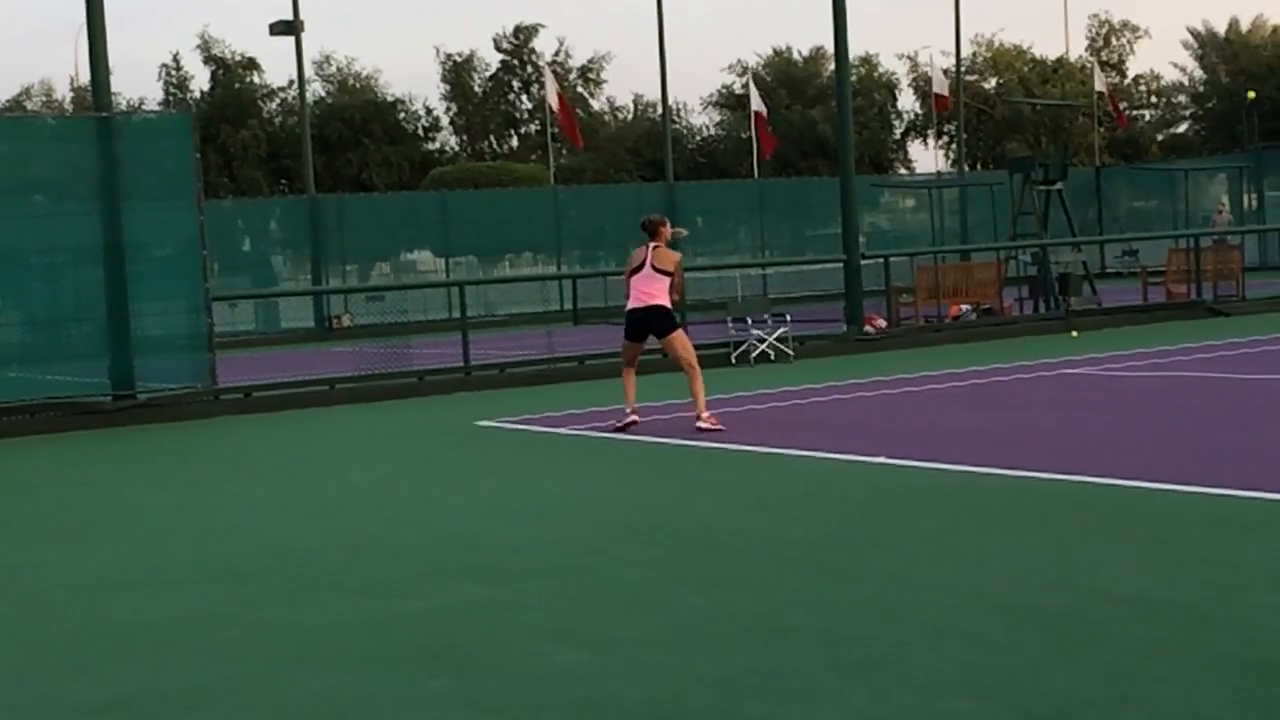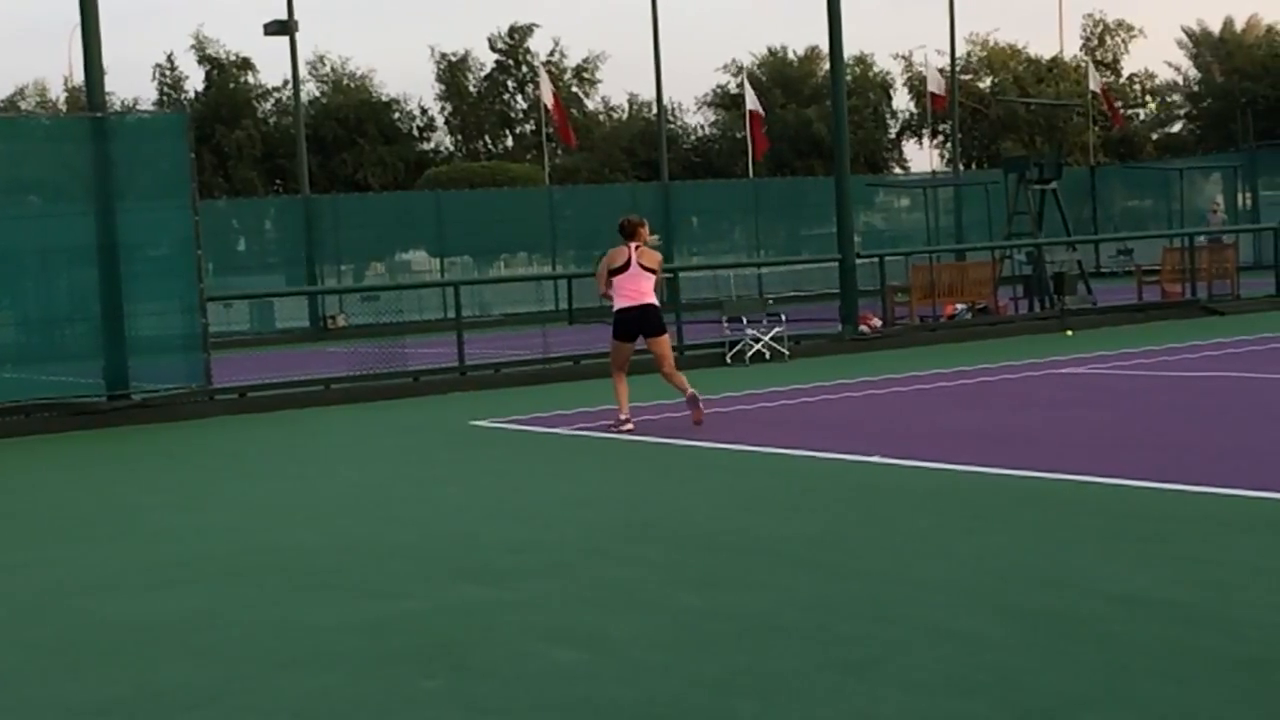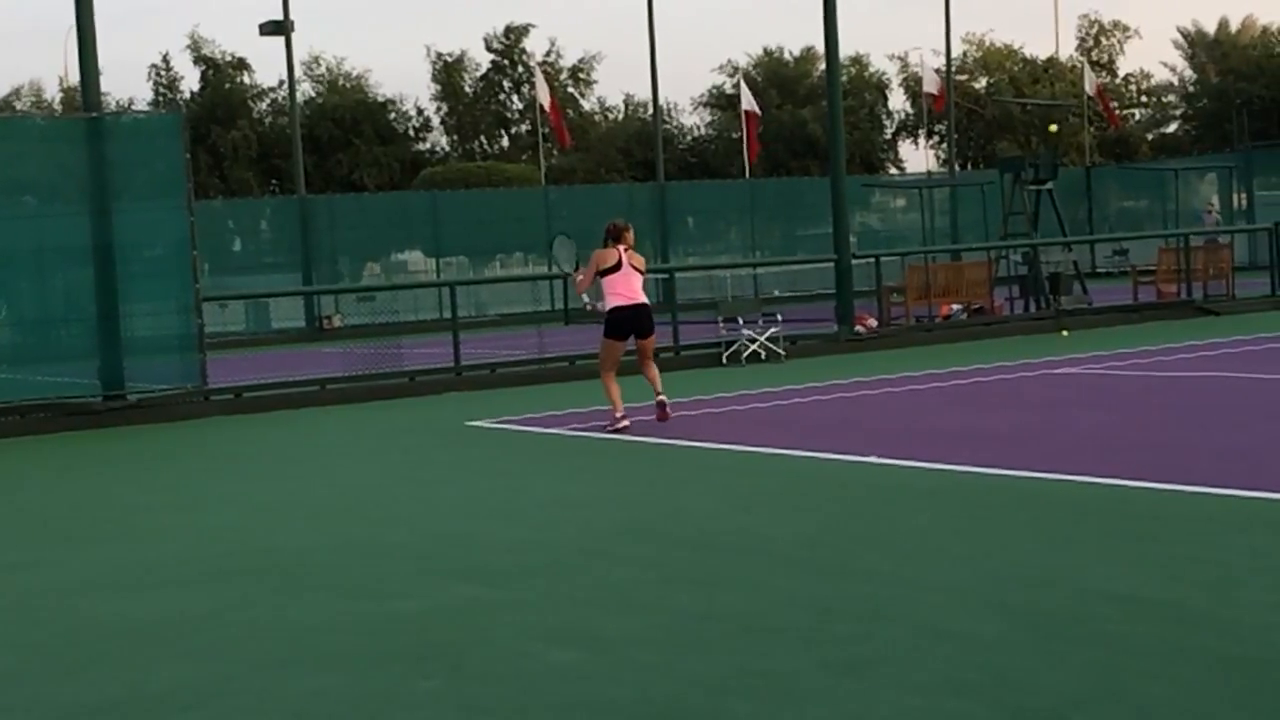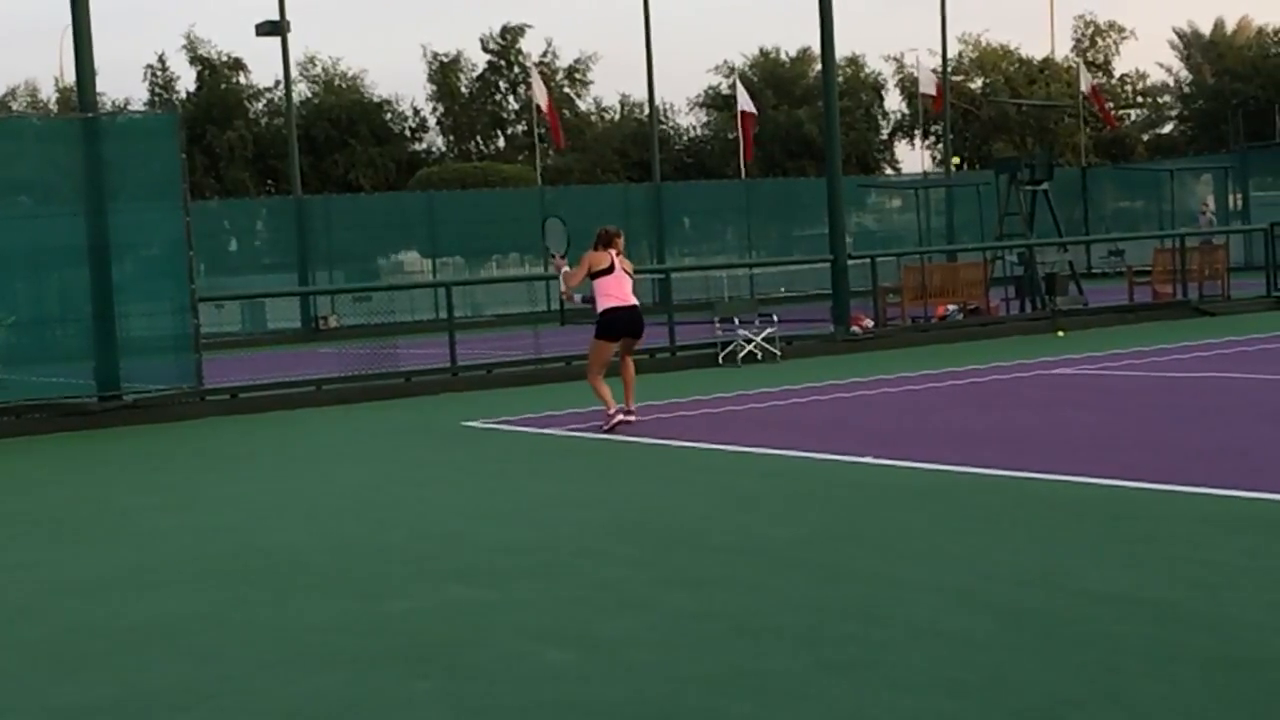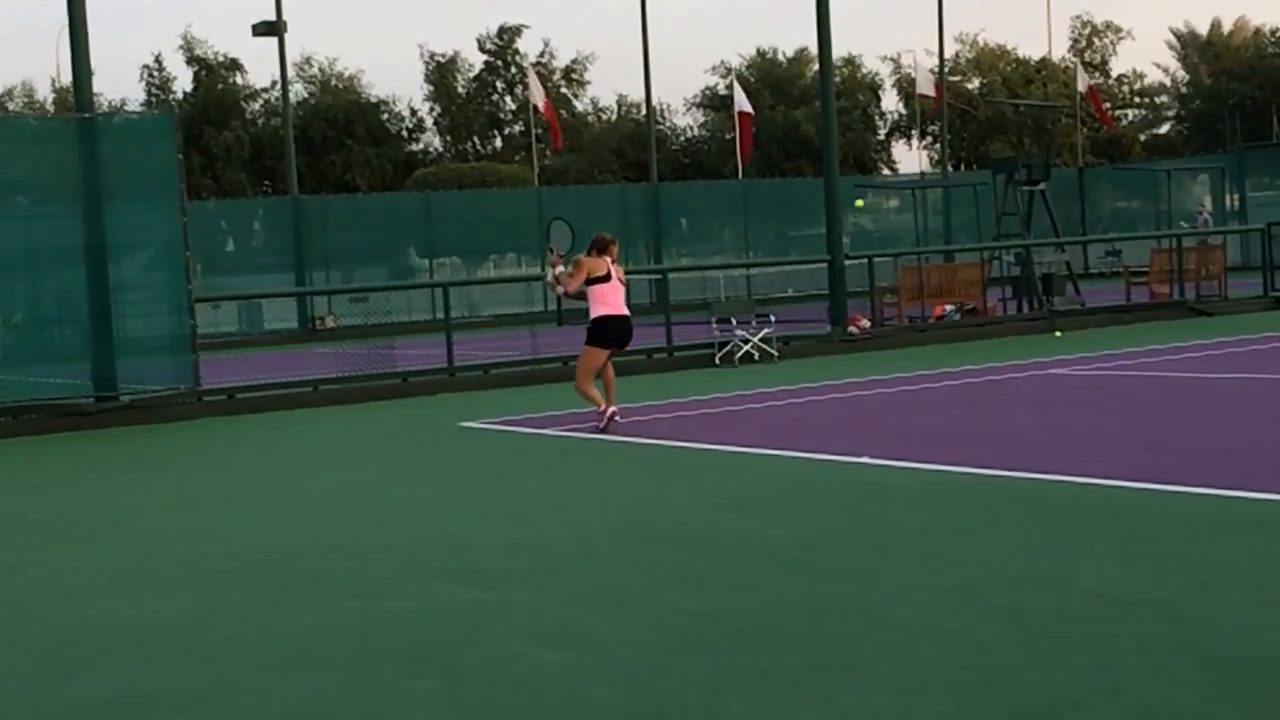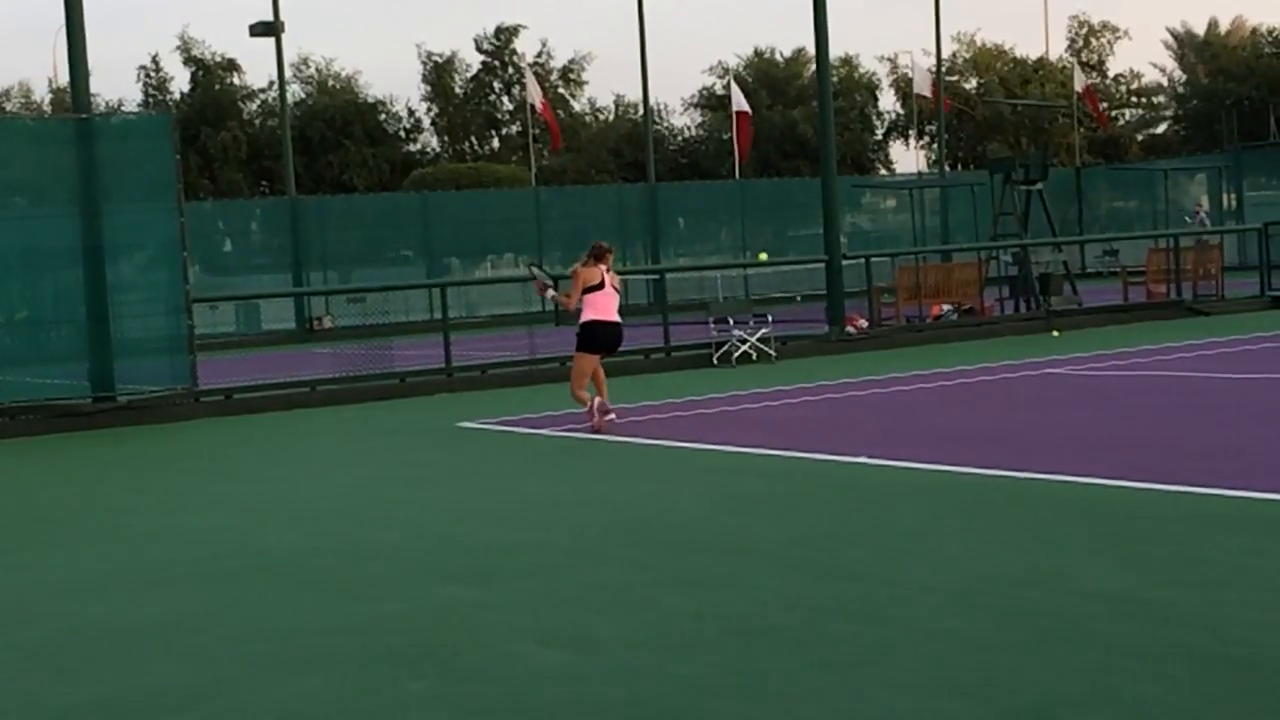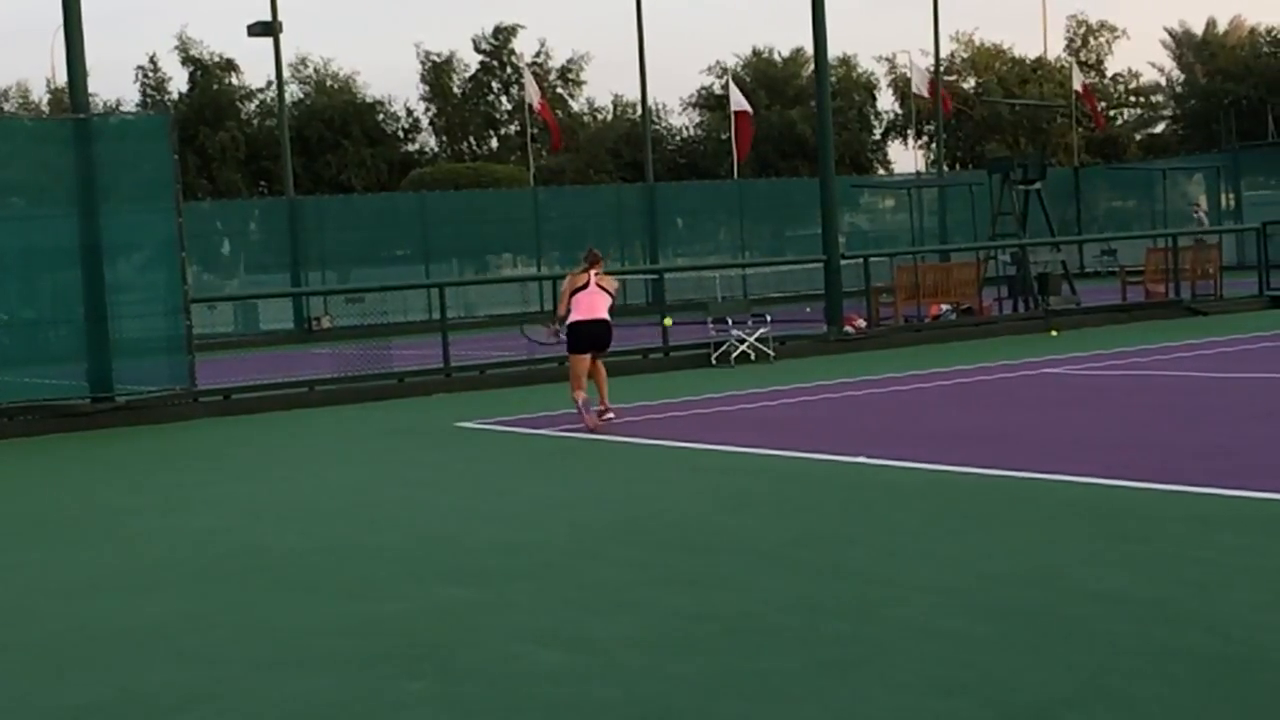
dt=0.4s
person 1, frame 1
left shoulder: (635, 254)
right shoulder: (673, 257)
right elbow: (675, 295)
left hip: (634, 316)
right hip: (660, 315)
left knee: (628, 366)
right knee: (692, 367)
left ankle: (630, 411)
right ankle: (703, 415)
person 1, frame 2
left shoulder: (612, 254)
right shoulder: (655, 256)
left elbow: (602, 291)
left hip: (623, 316)
right hip: (649, 313)
left knee: (618, 371)
right knee: (668, 370)
left ankle: (624, 417)
right ankle: (689, 393)
person 1, frame 3
left shoulder: (600, 255)
right shoulder: (640, 260)
left elbow: (582, 288)
left wrist: (579, 277)
right wrist: (602, 304)
left hip: (618, 316)
right hip: (642, 311)
left knee: (607, 372)
right knee: (647, 362)
left ankle: (619, 415)
right ankle: (659, 393)
person 1, frame 4
left shoulder: (592, 257)
right shoulder: (627, 264)
left elbow: (571, 283)
left wrist: (562, 268)
left hip: (611, 318)
right hip: (634, 315)
left knee: (594, 375)
right knee: (626, 357)
left ankle: (613, 410)
right ankle: (629, 408)
person 1, frame 5
left shoulder: (588, 263)
right shoulder: (619, 270)
left elbow: (571, 287)
left wrist: (558, 268)
right wrist: (559, 288)
left hip: (604, 325)
right hip: (625, 325)
left knee: (582, 383)
right knee: (603, 361)
left ankle: (604, 407)
right ankle: (610, 408)
person 1, frame 6
left shoulder: (583, 273)
right shoulder: (615, 278)
left elbow: (571, 305)
left wrist: (550, 293)
left hip: (593, 330)
right hip: (615, 331)
left knee: (577, 390)
right knee: (592, 362)
left ankle: (592, 403)
right ankle: (605, 408)
person 1, frame 7
left shoulder: (573, 279)
right shoulder: (611, 282)
left elbow: (561, 313)
left hip: (578, 329)
right hip: (602, 328)
left knee: (577, 390)
right knee: (594, 360)
left ankle: (581, 401)
right ankle: (605, 406)
